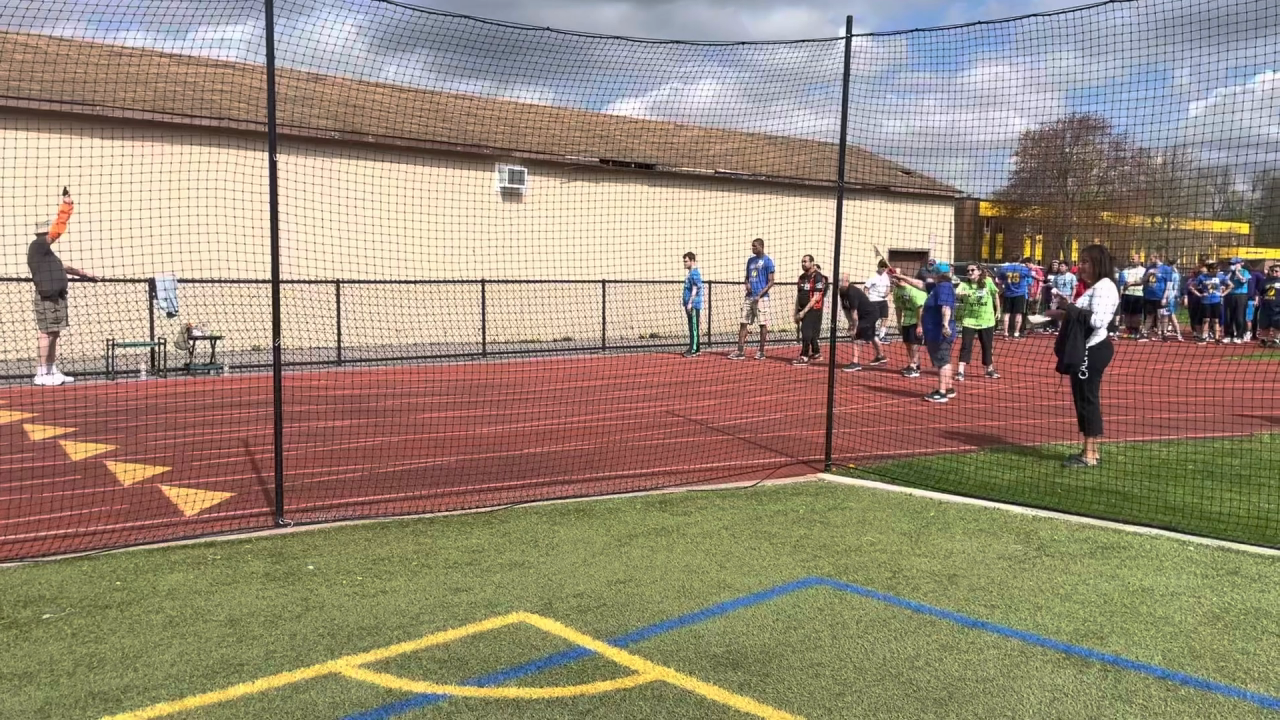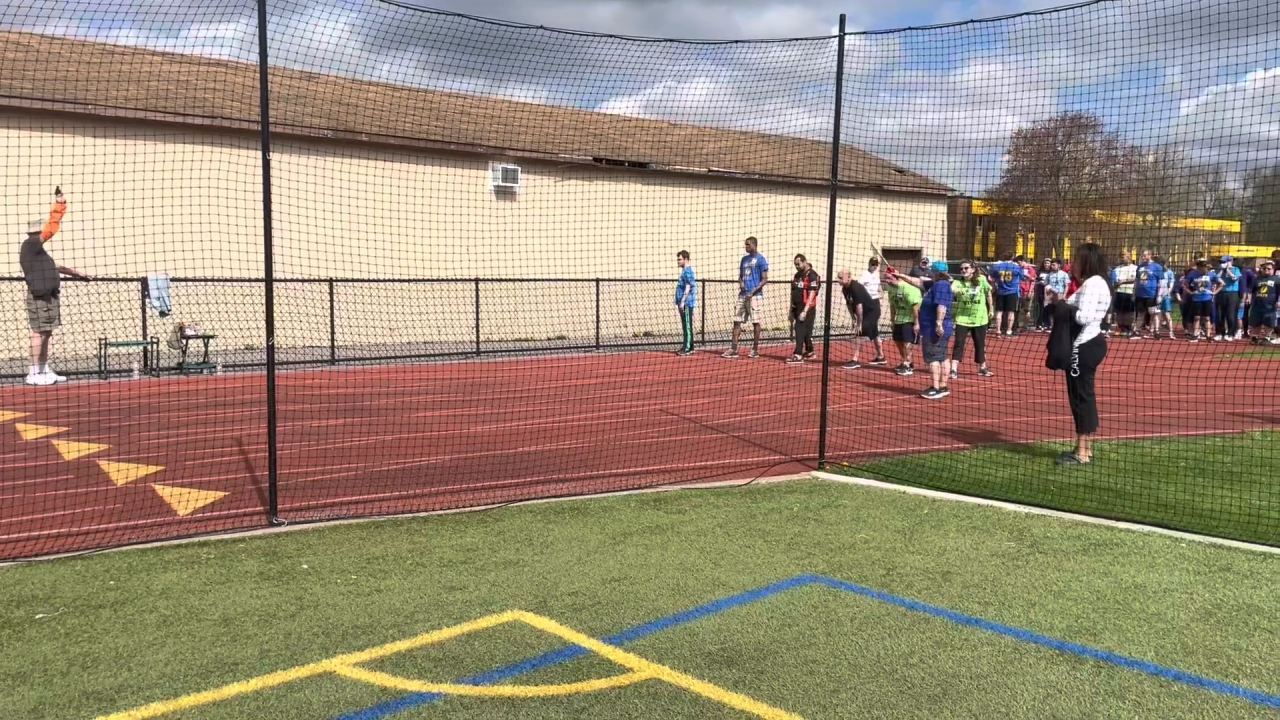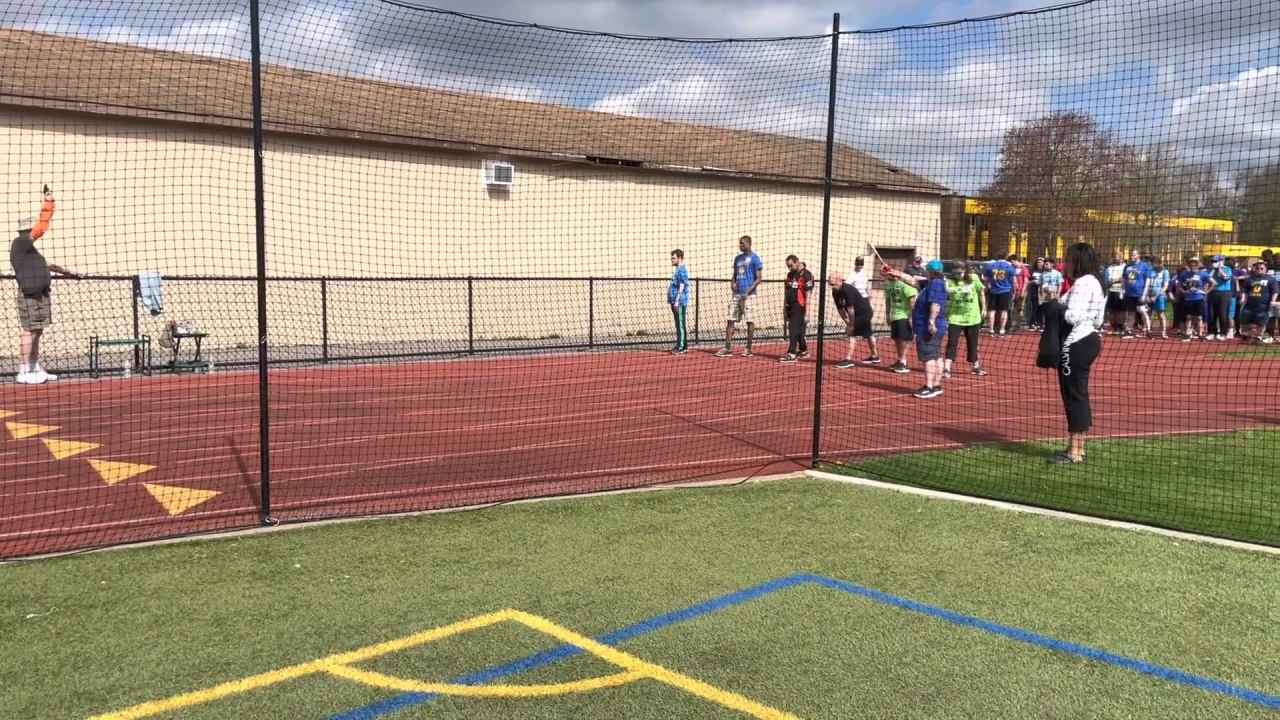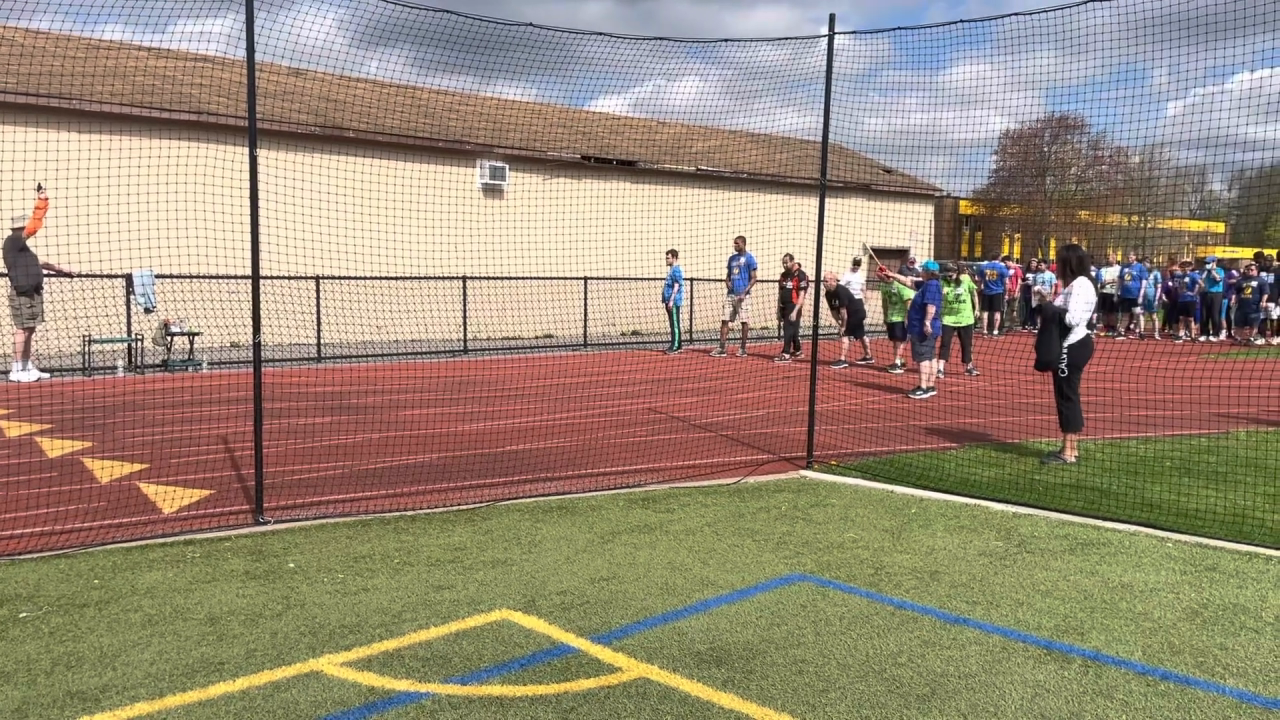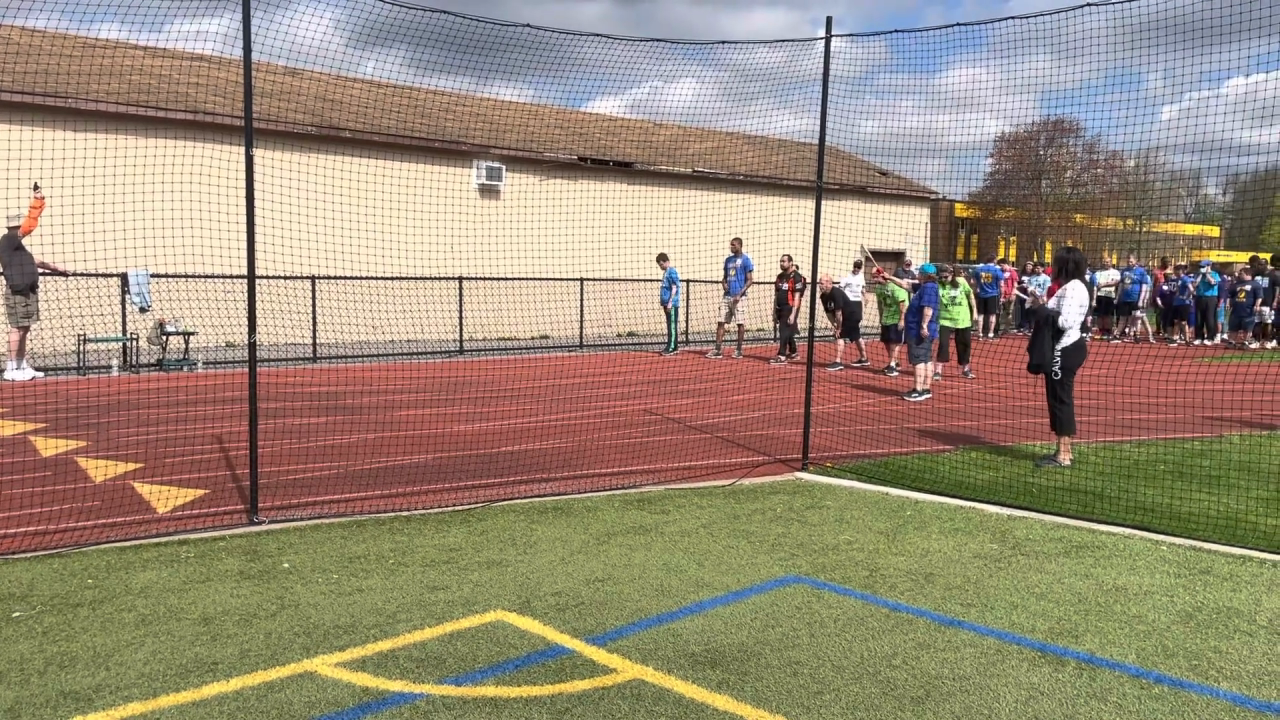
dt=0.5s
person 1, frame 1
left shoulder: (1104, 287)
right shoulder: (1094, 287)
left elbow: (1097, 320)
left wrist: (1070, 309)
right wrist: (1065, 314)
left hip: (1092, 350)
right hip: (1086, 350)
left knee: (1087, 400)
right knee: (1085, 399)
left ankle: (1089, 455)
right ankle: (1091, 451)
person 1, frame 2
left shoulder: (1091, 284)
right shoulder: (1098, 284)
left elbow: (1083, 316)
left wrist: (1060, 305)
right wrist: (1064, 303)
left hip: (1083, 347)
right hip: (1090, 344)
left knee: (1080, 397)
right knee: (1084, 396)
left ankle: (1081, 453)
right ankle: (1085, 448)
person 1, frame 3
left shoulder: (1082, 283)
right shoulder: (1094, 283)
left elbow: (1073, 316)
right elbow: (1098, 320)
left hip: (1076, 345)
right hip: (1087, 342)
left knee: (1073, 396)
right knee: (1078, 396)
left ankle: (1075, 452)
right ankle: (1078, 447)
person 1, frame 4
left shoulder: (1078, 285)
right shoulder: (1080, 284)
left elbow: (1073, 319)
right wrist: (1052, 308)
left hip: (1071, 348)
right hip: (1074, 345)
left knee: (1067, 397)
right knee: (1068, 397)
left ankle: (1068, 453)
right ankle: (1071, 448)
person 1, frame 5
left shoulder: (1072, 288)
right shoulder: (1071, 287)
left elbow: (1065, 321)
left wrist: (1041, 309)
right wrist: (1042, 308)
left hip: (1064, 350)
right hip: (1065, 349)
left knee: (1060, 400)
right knee: (1060, 400)
left ankle: (1062, 456)
right ankle: (1065, 451)
person 2, frame 1
left shoulder: (46, 251)
right shoulder: (37, 245)
left elbow: (61, 267)
right elbow: (56, 231)
left wrist: (84, 274)
right wrist: (65, 207)
left hip: (55, 297)
right hip: (47, 298)
left knee: (53, 334)
right knee: (46, 334)
left ankle: (52, 371)
right ankle: (41, 373)
person 2, frame 2
left shoulder: (38, 250)
right shoulder: (30, 244)
left elbow: (54, 266)
right elbow: (49, 230)
left wrist: (76, 273)
right wrist: (59, 207)
left hip: (48, 296)
right hip: (39, 297)
left knee: (46, 333)
right knee: (39, 332)
left ankle: (44, 370)
right ankle: (34, 373)
person 2, frame 3
left shoulder: (29, 249)
right shoulder: (20, 243)
left elbow: (45, 264)
right elbow: (40, 228)
left wrist: (67, 271)
right wrist: (48, 204)
left hip: (39, 295)
right hip: (30, 295)
left knee: (37, 332)
right knee: (30, 331)
left ankle: (35, 369)
right ankle: (24, 372)
person 2, frame 4
left shoulder: (21, 247)
right shoulder: (12, 241)
left elbow: (37, 262)
right elbow: (33, 227)
left wrist: (59, 269)
right wrist: (41, 203)
left hip: (31, 292)
right hip: (22, 294)
left knee: (29, 330)
right knee: (22, 329)
left ankle: (28, 367)
right ankle: (16, 370)
person 2, frame 5
left shoulder: (16, 245)
right shoulder: (8, 240)
left elbow: (32, 260)
right elbow: (28, 226)
left wrist: (55, 268)
right wrist: (37, 202)
left hip: (26, 292)
right hip: (17, 292)
left knee: (24, 329)
right knee: (17, 328)
left ankle: (22, 366)
right ankle: (11, 368)
